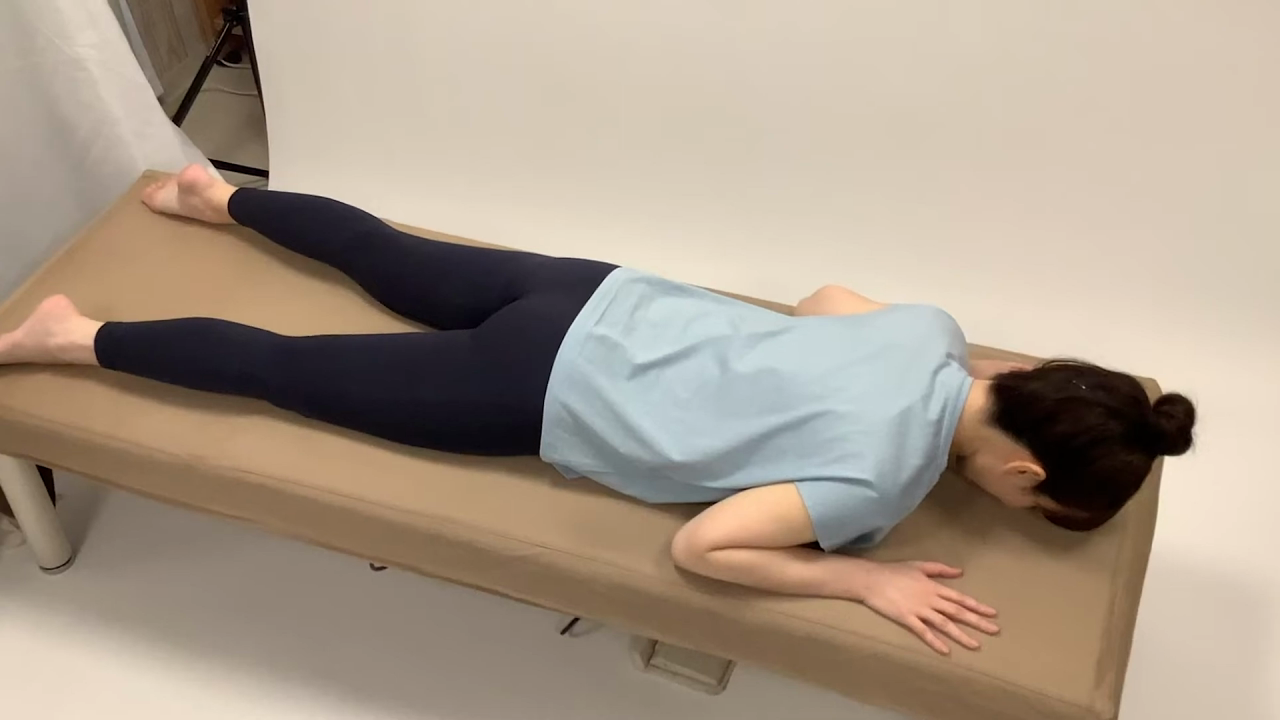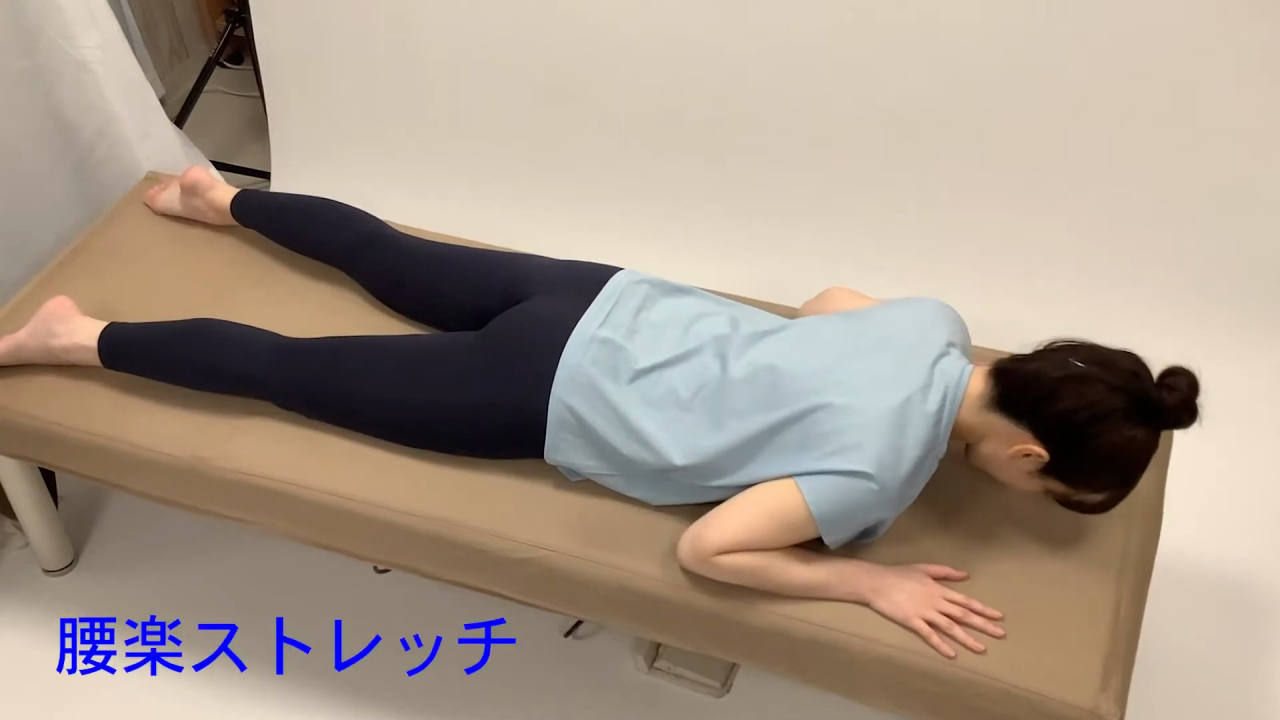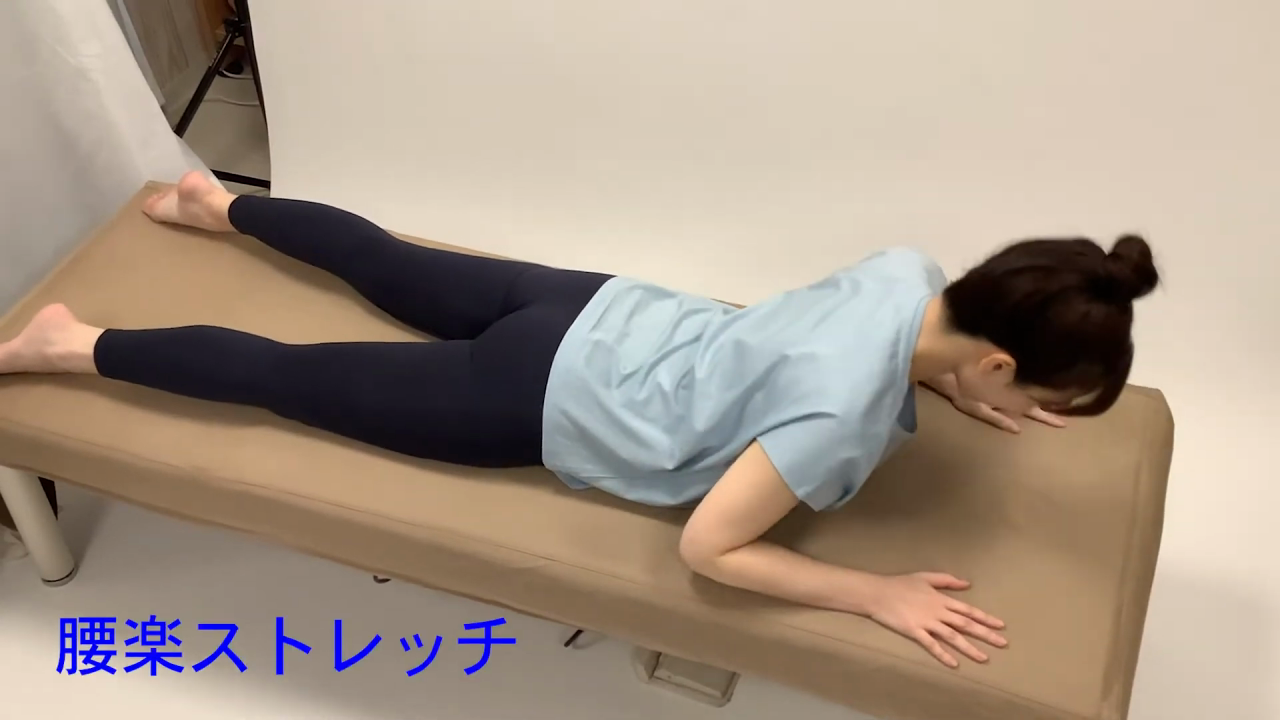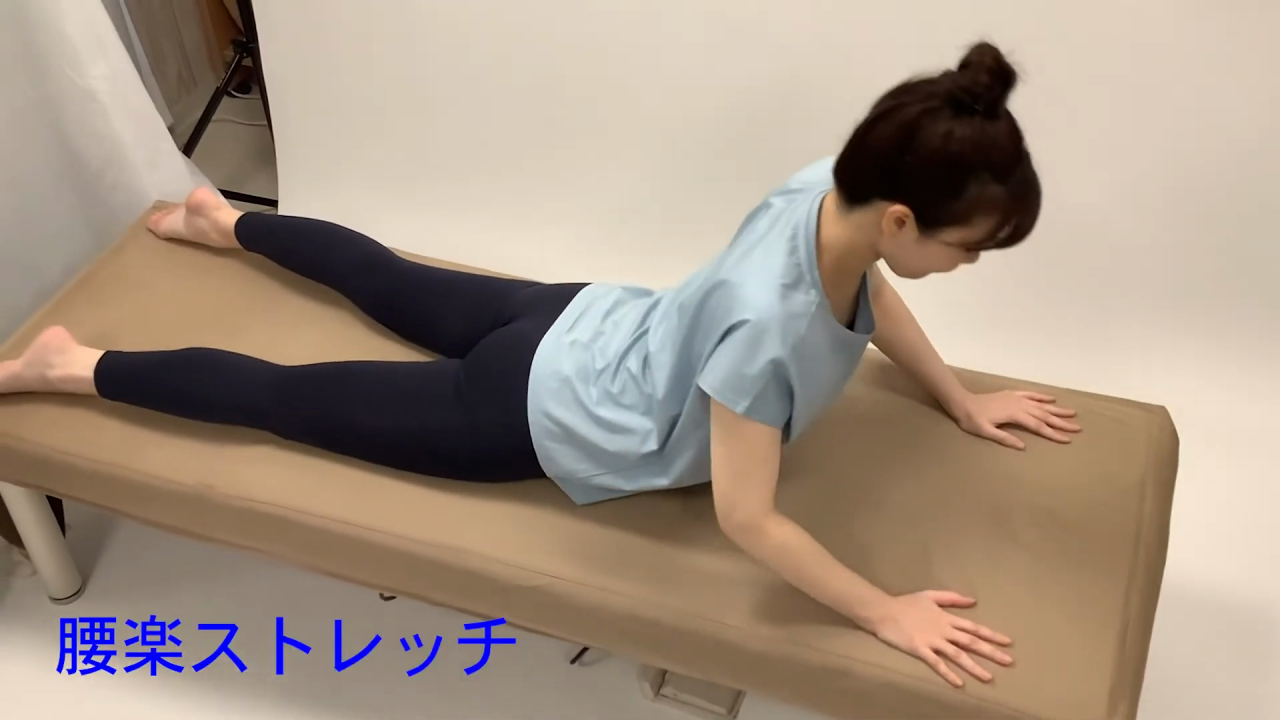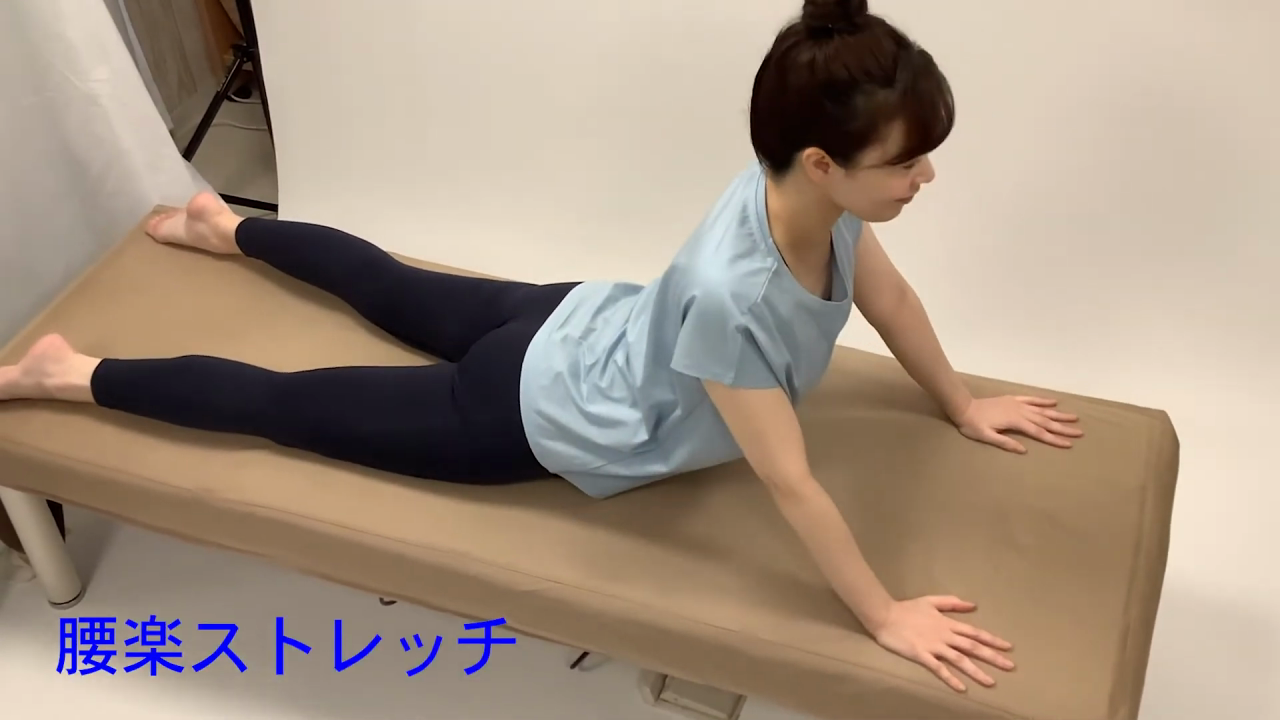
dt=1s
person 1, frame 1
left shoulder: (934, 332)
right shoulder: (883, 472)
right elbow: (698, 546)
right wrist: (865, 580)
left hip: (603, 303)
right hip: (550, 392)
left knee: (394, 265)
right knee: (292, 370)
left ankle: (217, 198)
person 1, frame 2
left shoulder: (940, 326)
right shoulder: (883, 465)
right elbow: (704, 550)
right wrist: (873, 585)
left hip: (609, 307)
right hip: (555, 395)
left knee: (395, 264)
right knee: (294, 373)
left ankle: (218, 199)
person 1, frame 3
left shoulder: (915, 273)
right shoulder: (842, 416)
right elbow: (707, 549)
left wrist: (955, 391)
right wrist: (879, 597)
left hip: (602, 314)
right hip: (551, 403)
left knee: (389, 269)
right knee: (290, 377)
left ankle: (213, 205)
person 1, frame 4
left shoulder: (834, 193)
right shoulder: (767, 320)
left elbow: (871, 300)
right elbow: (747, 520)
left wrist: (960, 402)
right wrist: (887, 616)
left hip: (589, 325)
right hip: (544, 414)
left knee: (393, 284)
right knee: (289, 397)
left ankle: (223, 219)
person 1, frame 5
left shoulder: (818, 192)
right shoulder: (731, 292)
left elbow: (888, 296)
right elbow: (790, 486)
left wrist: (962, 405)
right wrist: (886, 618)
left hip: (578, 324)
right hip: (537, 410)
left knee: (396, 291)
right knee: (285, 404)
left ankle: (223, 226)
